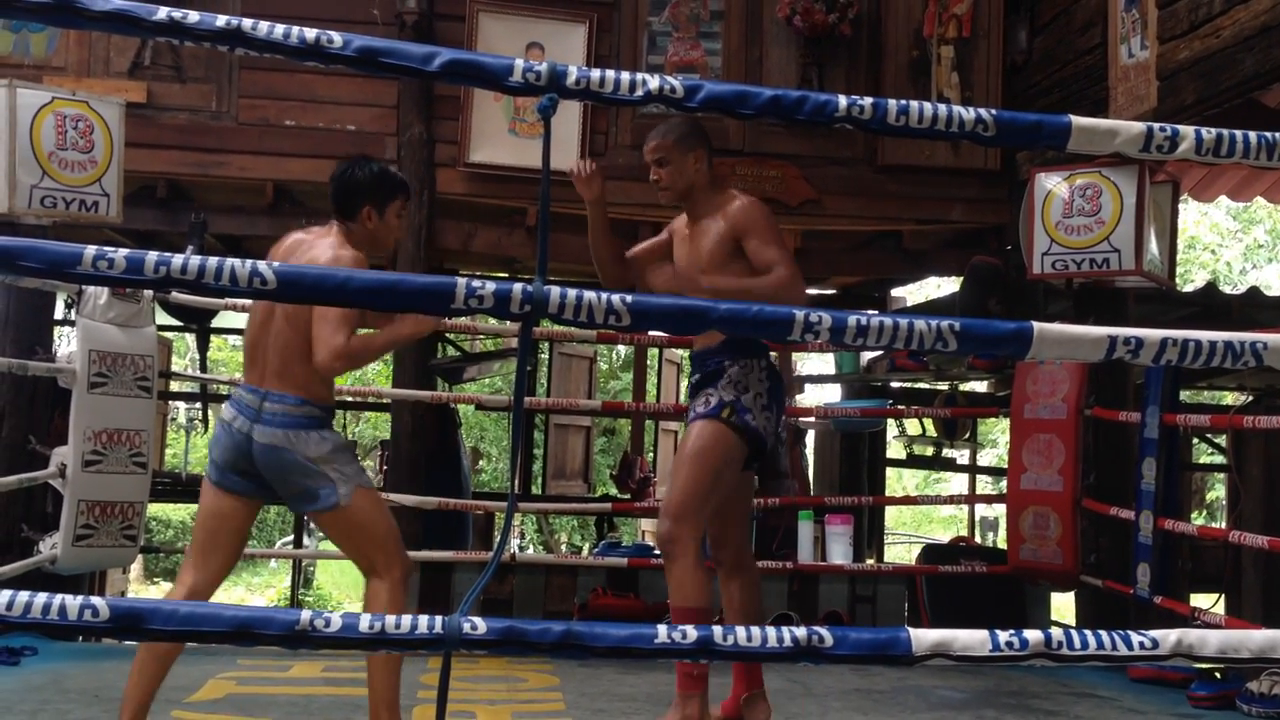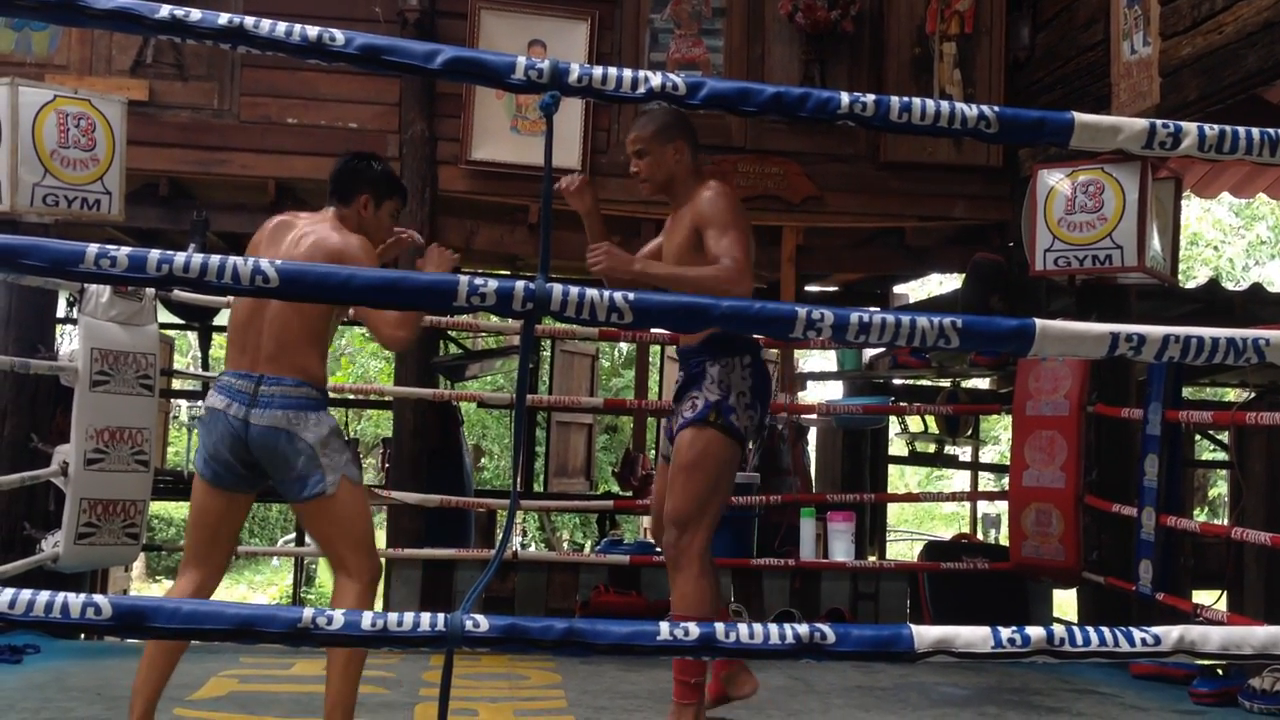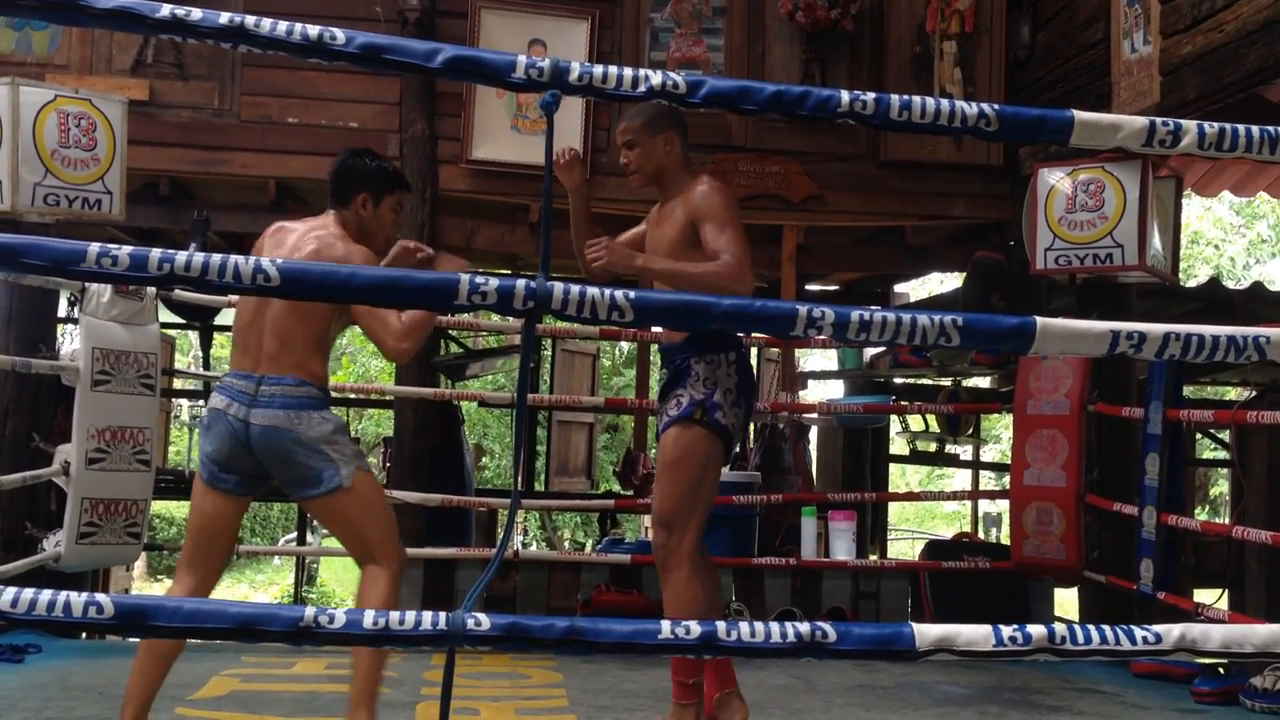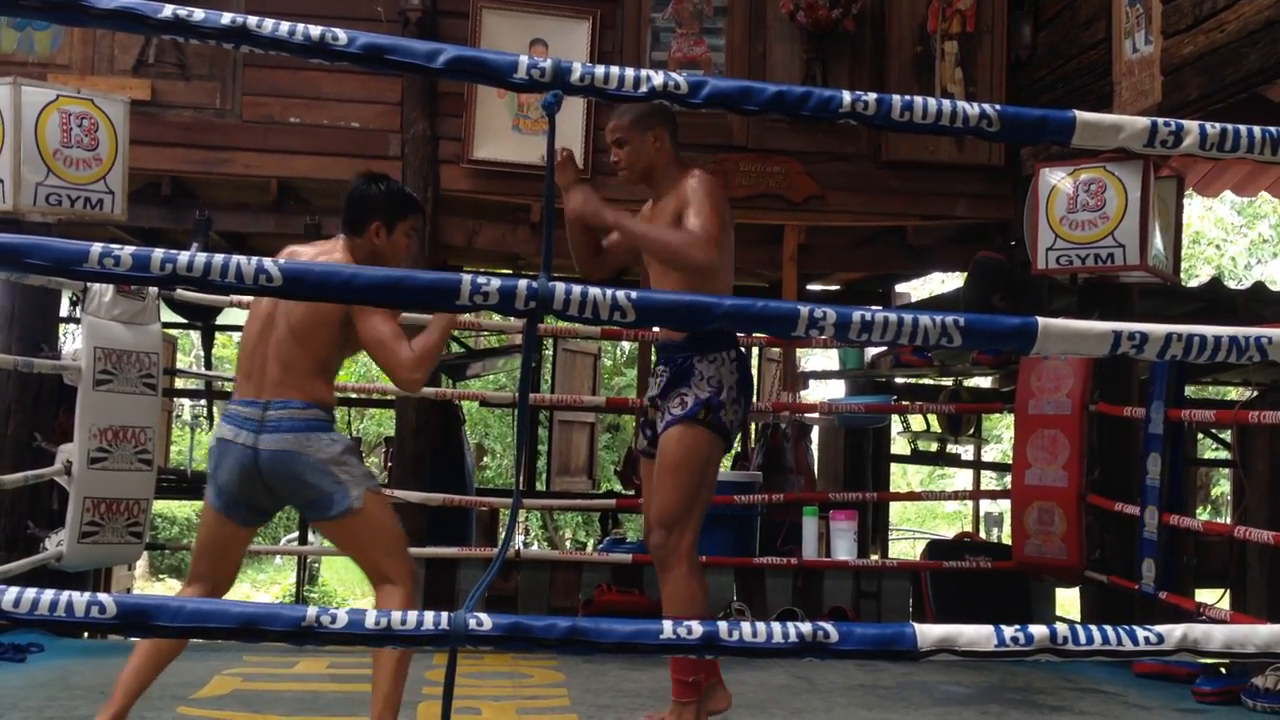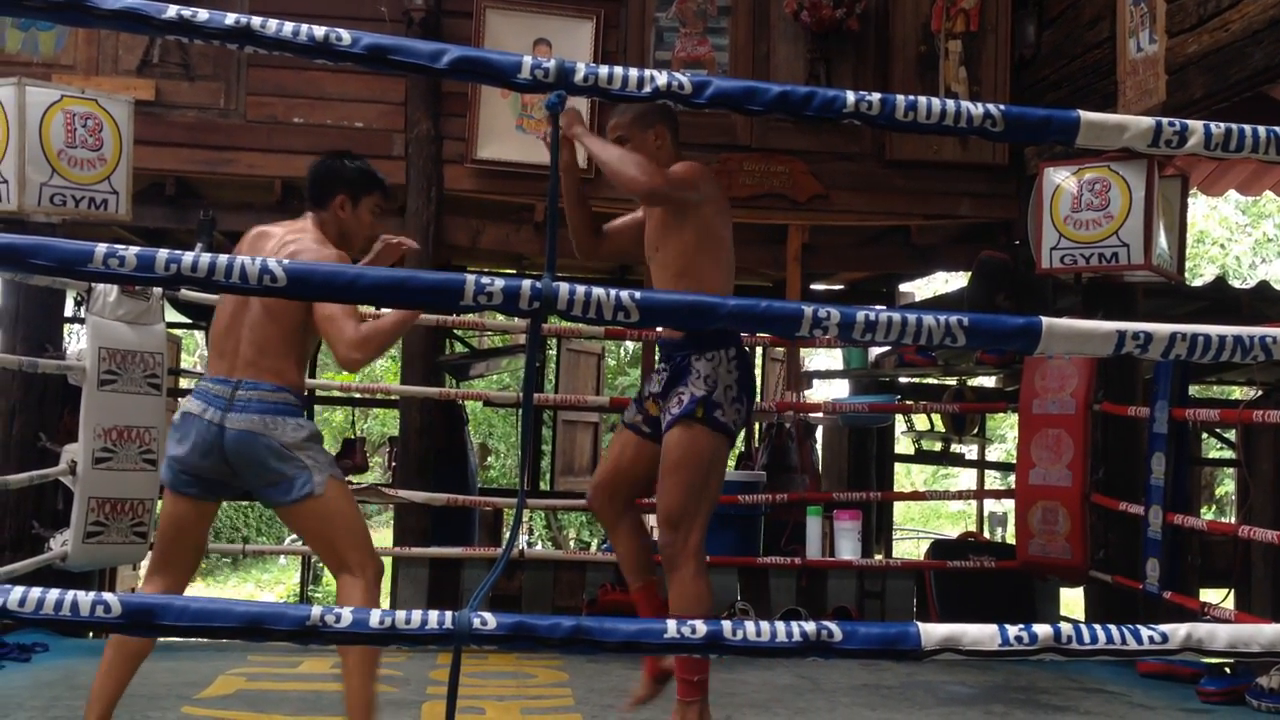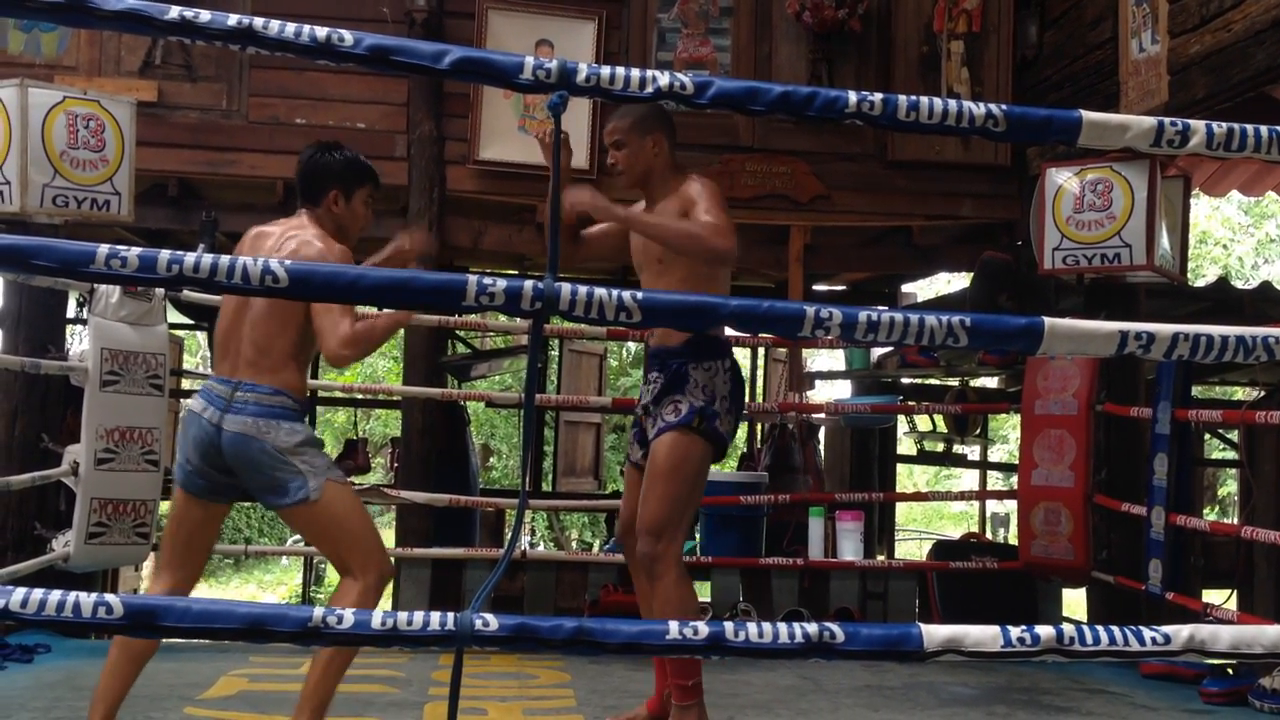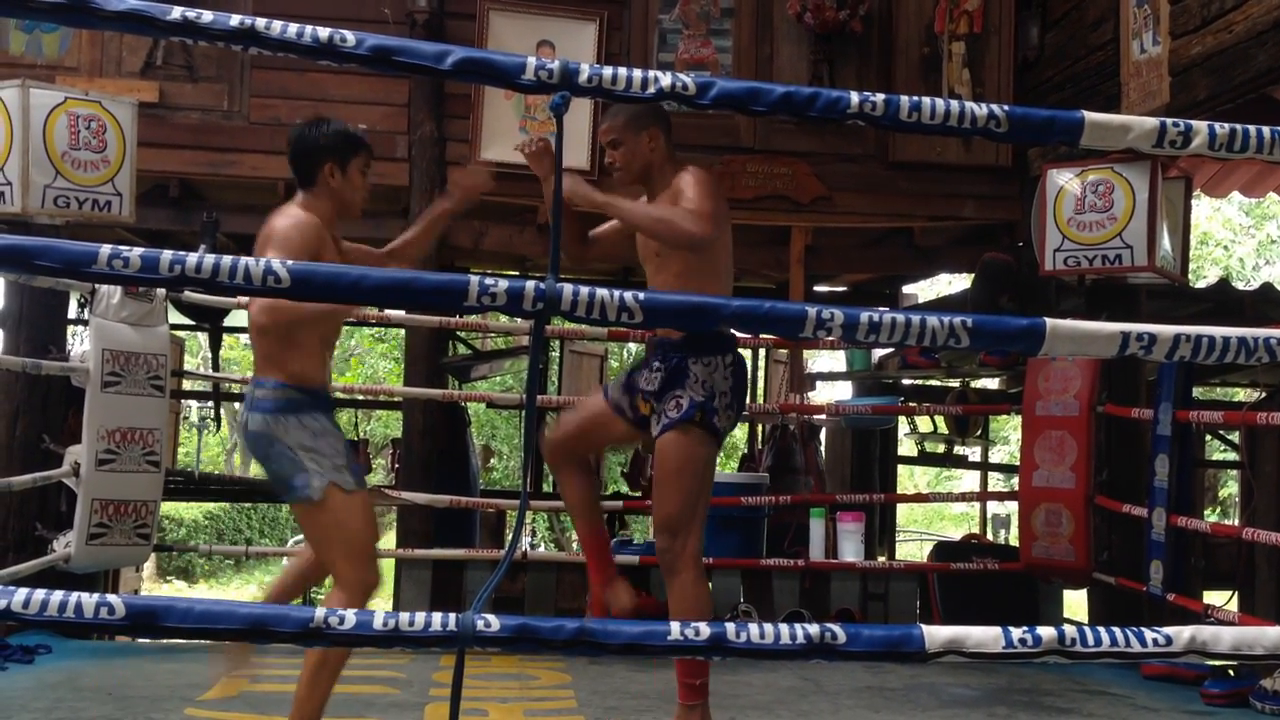
dt=0.2s
person 1, frame 1
left shoulder: (743, 211)
right shoulder: (680, 229)
left elbow: (790, 290)
right elbow: (614, 275)
left wrist: (698, 283)
right wrist: (596, 208)
left hip: (740, 380)
right hip: (712, 384)
left knee: (678, 532)
right knee: (729, 550)
person 1, frame 2
left shoulder: (715, 200)
right shoulder: (679, 216)
left elbow: (738, 283)
right elbow: (622, 282)
left wrist: (643, 268)
right wrist: (589, 213)
left hip: (725, 377)
right hip: (700, 380)
left knee: (683, 542)
right knee: (669, 531)
right ankle: (730, 667)
person 1, frame 3
left shoulder: (707, 196)
right shoulder: (660, 213)
left elbow: (739, 281)
right elbow: (597, 267)
left wrist: (641, 264)
right wrist: (577, 194)
left hip: (709, 373)
right hip: (681, 375)
left knee: (673, 545)
right knee: (678, 545)
person 1, frame 4
left shoulder: (698, 187)
right shoulder: (655, 213)
left elbow: (703, 260)
right elbow: (591, 265)
left wrist: (610, 215)
right wrist: (572, 192)
left hip: (707, 371)
right hip: (672, 372)
left knee: (670, 543)
right knee: (664, 542)
person 1, frame 5
left shoulder: (693, 179)
right shoulder: (652, 209)
left elbow: (646, 181)
right elbow: (589, 245)
left wrist: (585, 137)
right wrist: (570, 170)
left hip: (708, 368)
right hip: (672, 369)
left knee: (678, 541)
right knee: (607, 496)
right ankle: (660, 649)
person 1, frame 6
left shoulder: (695, 193)
right shoulder: (641, 212)
left elbow: (721, 248)
right elbow: (569, 250)
left wrist: (615, 212)
right wrist: (560, 178)
left hip: (700, 380)
right hip: (659, 380)
left knee: (657, 546)
right knee: (637, 541)
person 1, frame 7
left shoulder: (694, 183)
right shoulder: (648, 206)
left elbow: (698, 235)
right elbow: (577, 248)
left wrist: (598, 196)
right wrist: (555, 184)
left hip: (700, 370)
right hip: (662, 367)
left knee: (676, 545)
right knee: (561, 444)
right ankle: (604, 585)
person 2, frame 1
left shoulder: (292, 242)
right shoulder: (345, 261)
right elbow: (329, 357)
left wrist: (374, 308)
right wrist: (406, 328)
left hip: (239, 419)
right hip: (298, 431)
left knee: (195, 580)
right knee: (389, 570)
person 2, frame 2
left shoulder: (274, 227)
right shoulder: (348, 246)
right elbow: (399, 334)
left wrist: (381, 252)
right wrist: (431, 275)
left hip: (226, 405)
right hip: (294, 414)
left knee: (195, 577)
right knee: (359, 571)
person 2, frame 3
left shoulder: (274, 234)
right shoulder: (349, 253)
right elbow: (398, 342)
left wrist: (387, 264)
left hip: (230, 407)
right hip: (295, 415)
left knee: (193, 579)
right knee: (384, 562)
person 2, frame 4
left shoulder: (289, 256)
right elbow: (409, 373)
right wrist: (450, 314)
left hip: (237, 432)
right hip: (303, 438)
left knee: (201, 589)
right knee: (396, 580)
person 2, frame 5
left shoulder: (256, 236)
right shoulder: (325, 256)
right elbow: (351, 350)
left wrist: (368, 261)
right wrist: (413, 301)
left hip: (203, 412)
right hip: (270, 420)
left knee: (163, 582)
right knee: (360, 569)
person 2, frame 6
left shoulder: (256, 238)
right shoulder: (325, 252)
right elbow: (338, 346)
left wrist: (385, 263)
right wrist: (401, 314)
left hip: (209, 414)
right hip: (270, 423)
left knee: (170, 582)
right knee: (368, 571)
person 2, frame 7
left shoulder: (317, 232)
right shoulder: (294, 228)
left elbow: (387, 266)
right elbow: (263, 316)
left wrist: (448, 207)
right wrist: (351, 302)
left hip: (290, 412)
right hip: (288, 417)
left knee: (334, 549)
right knee: (357, 579)
